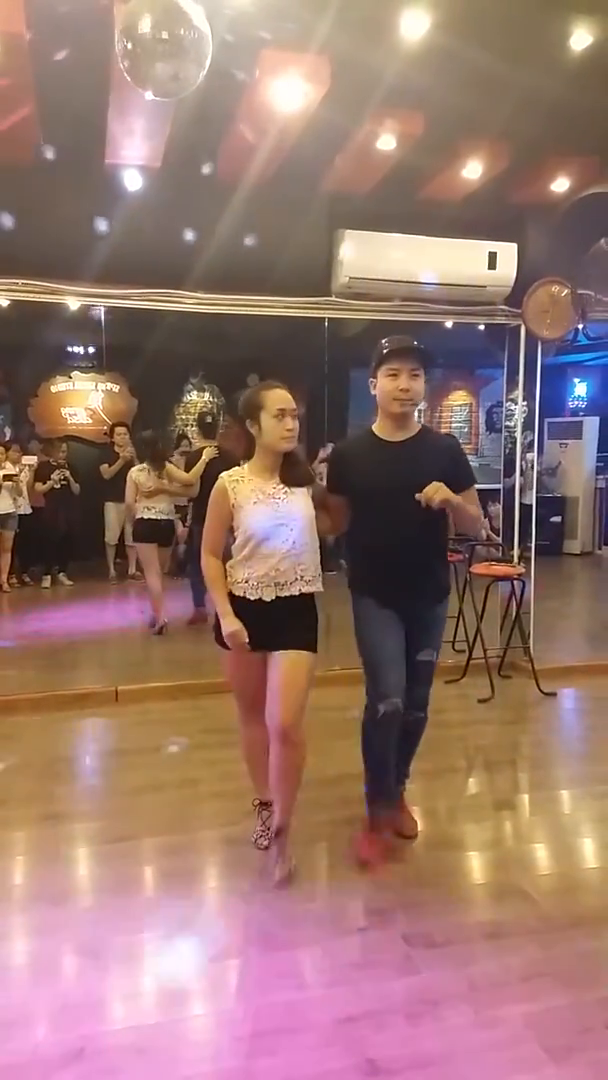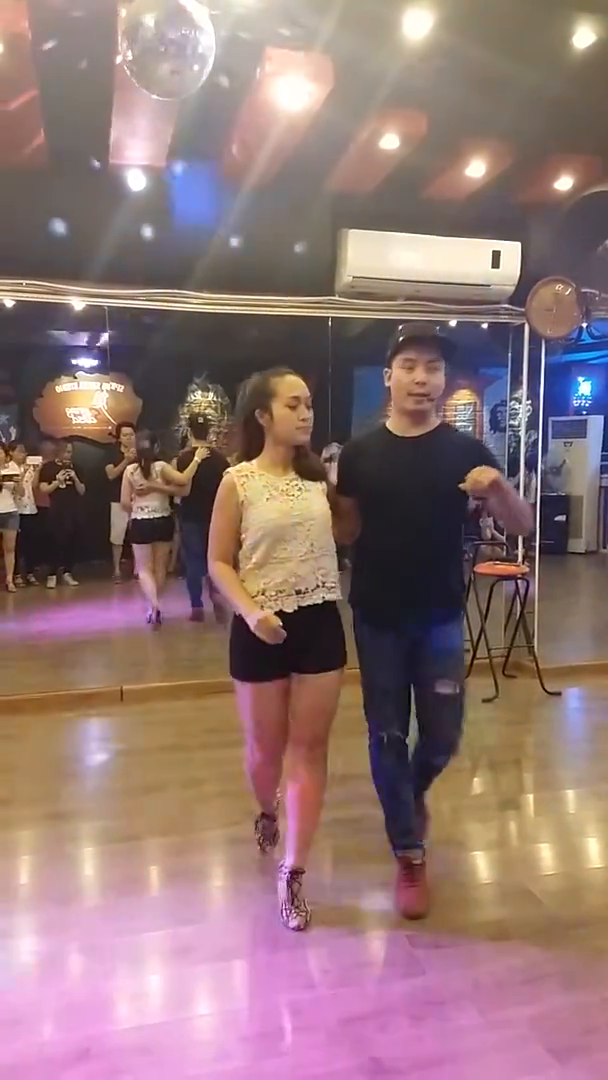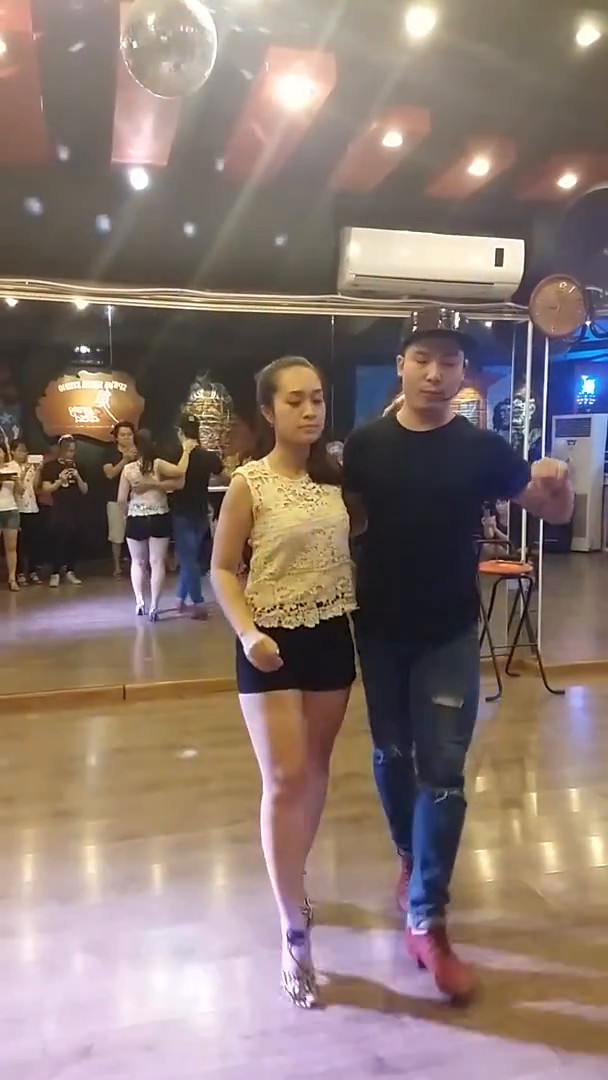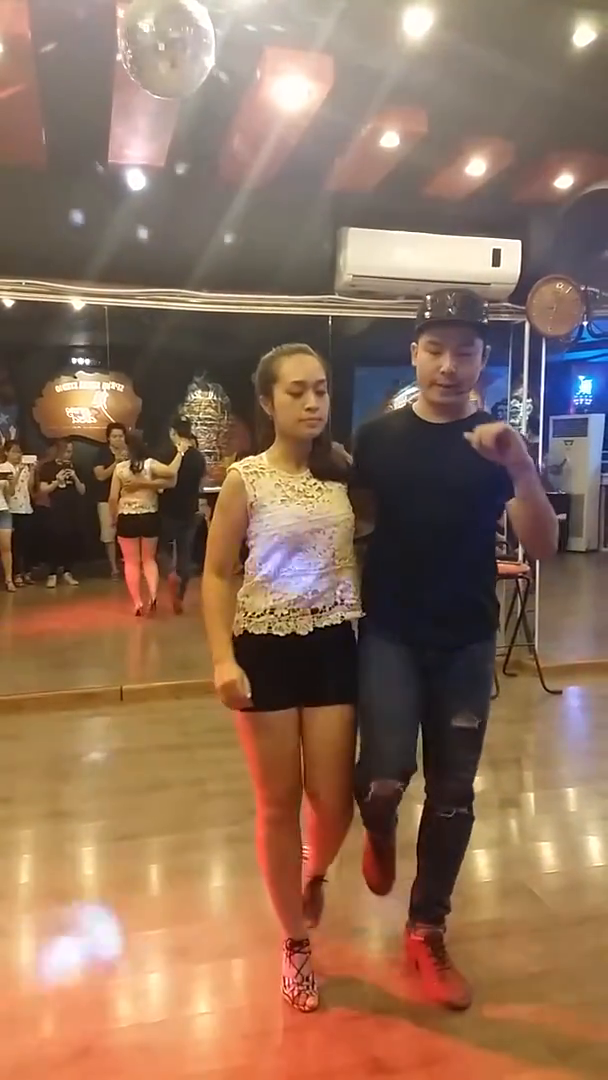
dt=0.4s
person 1, frame 1
left shoulder: (445, 451)
right shoulder: (348, 454)
left elbow: (474, 524)
right elbow: (338, 520)
left wrist: (450, 501)
left hip: (429, 596)
right hip: (373, 595)
left knee: (416, 705)
right knee: (387, 702)
left ankle: (395, 793)
right ankle: (377, 812)
person 1, frame 2
left shoulder: (466, 450)
right shoulder: (360, 452)
left elbow: (522, 526)
left wrist: (499, 488)
left hip: (441, 615)
right hip: (376, 614)
left knee: (442, 739)
right knee: (387, 736)
left ankle: (413, 794)
right ankle: (409, 856)
person 1, frame 3
left shoulder: (482, 448)
right shoulder: (365, 444)
left elbow: (556, 510)
right elbow: (348, 518)
left wrist: (557, 484)
left hip: (450, 631)
right hip: (379, 626)
left knee: (443, 770)
right knee: (391, 754)
left ankle: (426, 920)
right ankle: (409, 854)
person 1, frame 4
left shoulder: (495, 442)
right shoulder: (377, 437)
left elbow: (543, 545)
right elbow: (354, 519)
left wrist: (521, 470)
left hip: (467, 639)
right hip: (388, 632)
left knee: (452, 791)
right knee: (384, 776)
left ankle: (427, 931)
right ankle: (380, 833)
person 2, frame 1
left shoulder: (305, 481)
right shoulder: (230, 484)
right elbow: (211, 557)
right wrist: (224, 615)
left hip: (295, 611)
right hip: (243, 610)
left knee: (285, 725)
right knee: (251, 715)
left ankle: (282, 825)
right ankle: (265, 805)
person 2, frame 2
left shoulder: (318, 477)
right shoulder: (237, 481)
left elbow: (341, 536)
right elbow: (218, 562)
right wrist: (250, 611)
left hip: (319, 623)
right hip: (260, 628)
left knee: (310, 749)
right knee: (266, 749)
left ankle: (293, 873)
right ankle: (266, 810)
person 2, frame 3
left shoulder: (336, 477)
right shoulder: (249, 482)
left elbow: (357, 541)
right elbow: (222, 570)
right wrist: (247, 632)
left hip: (332, 637)
right hip: (272, 644)
left knee: (315, 766)
right knee: (284, 781)
left ankle: (293, 877)
right ankle: (294, 934)
person 2, frame 4
left shoulder: (341, 473)
right shoulder: (245, 479)
left elbow: (366, 547)
right elbow: (216, 575)
right wrist: (222, 657)
left hip: (333, 646)
right hip: (264, 650)
left knee: (333, 797)
right knee: (278, 802)
left ankle: (315, 876)
right ankle: (295, 943)
